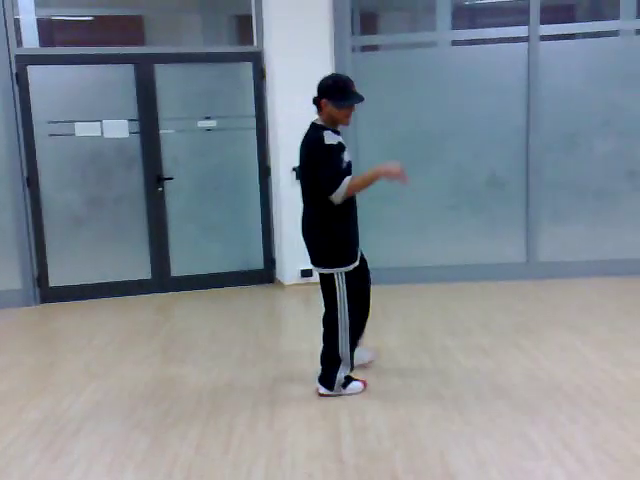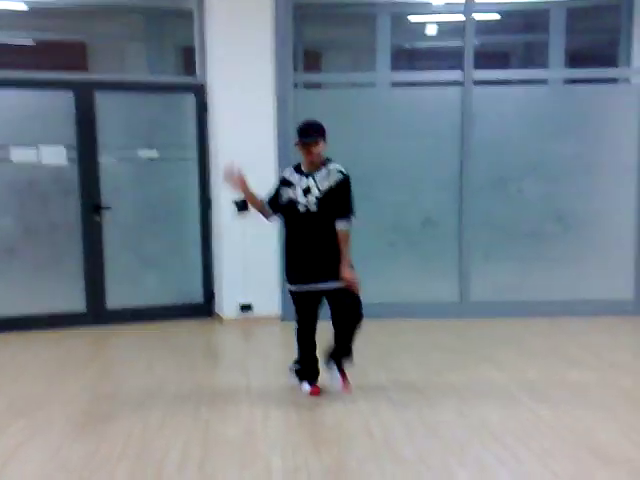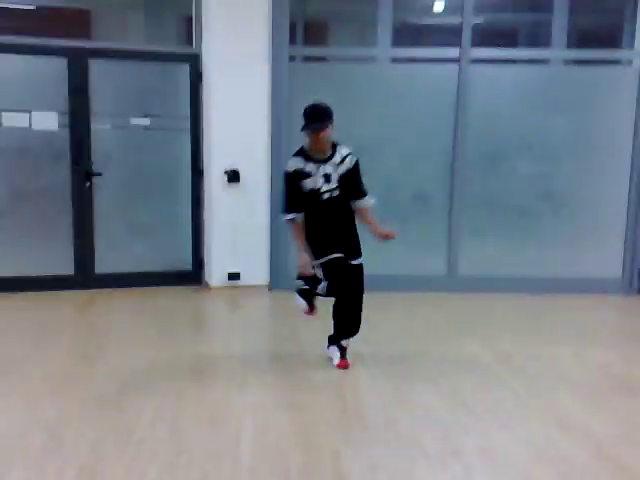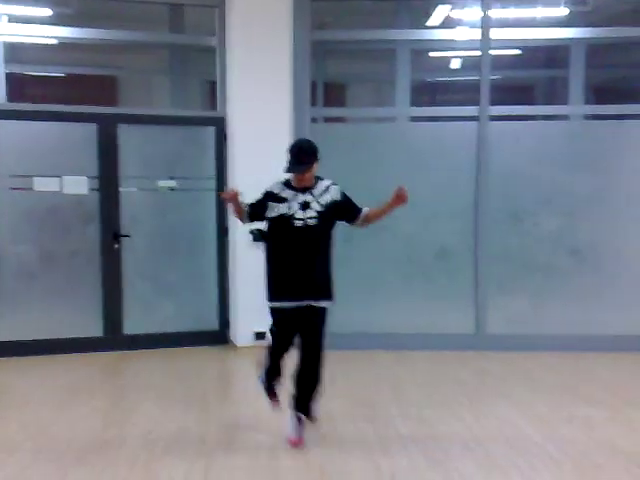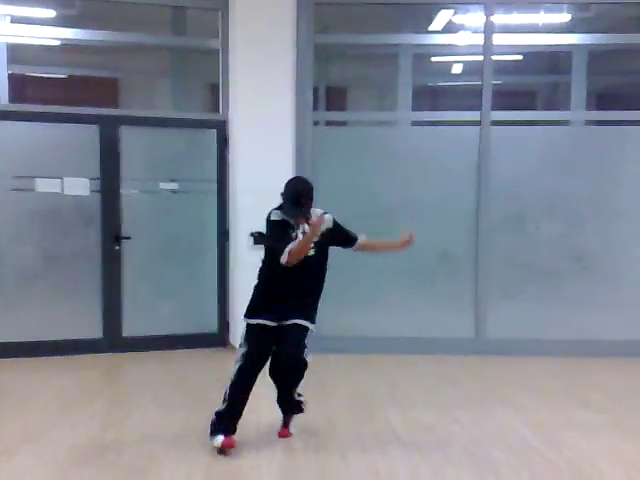
dt=1s
person 1, frame 1
left shoulder: (320, 137)
right shoulder: (324, 140)
right elbow: (339, 192)
right wrist: (379, 172)
left hip: (336, 233)
right hip: (329, 237)
left knee: (358, 288)
right knee: (340, 305)
left ankle: (347, 349)
right ankle: (333, 379)
person 1, frame 2
left shoulder: (337, 175)
right shoulder: (289, 177)
left elbow: (343, 224)
right elbow: (270, 211)
left wrist: (347, 265)
right wrist: (246, 190)
left hip: (332, 264)
right hip: (300, 267)
left knee: (349, 315)
right knee: (306, 323)
left ankle: (337, 360)
right ankle: (307, 374)
person 1, frame 3
left shoulder: (347, 158)
right shoulder: (296, 166)
left elbow: (359, 199)
right elbow: (295, 215)
left wrist: (376, 228)
right wrist: (303, 253)
left hip: (347, 238)
right hip: (321, 241)
left knee: (353, 293)
right knee: (340, 284)
left ankle: (339, 344)
right ankle: (309, 286)
person 1, frame 4
left shoulder: (331, 192)
right shoulder: (276, 193)
left elbow: (359, 217)
right elbow: (248, 216)
left wrist: (392, 204)
right wrist: (235, 203)
left hip: (317, 288)
right hip: (283, 286)
left knee: (312, 350)
right knee: (281, 340)
left ankle: (300, 413)
right ankle: (270, 378)
person 1, frame 5
left shoulder: (323, 220)
right shoulder: (275, 220)
left elbow: (354, 241)
right elbow: (289, 259)
left wrist: (394, 245)
right wrist: (310, 234)
left hip: (299, 310)
right hip: (265, 308)
left knee: (289, 365)
right knee: (248, 367)
left ankle: (288, 413)
right ankle: (223, 428)
